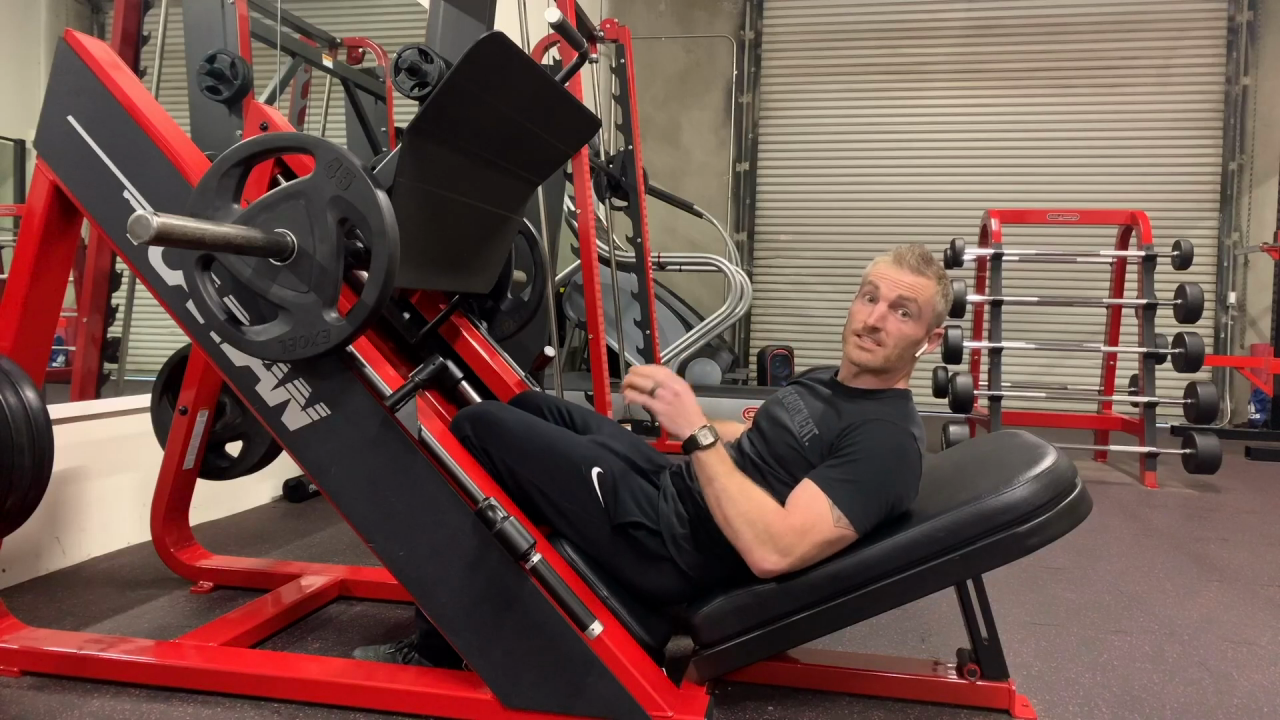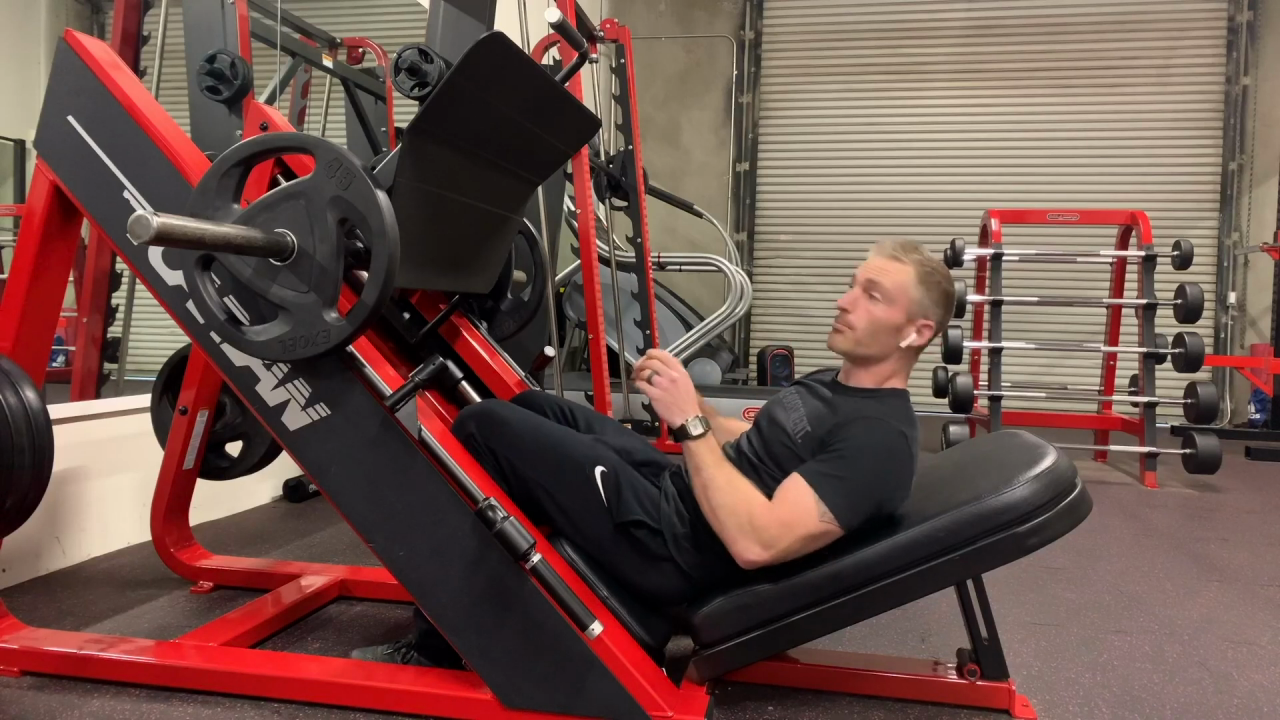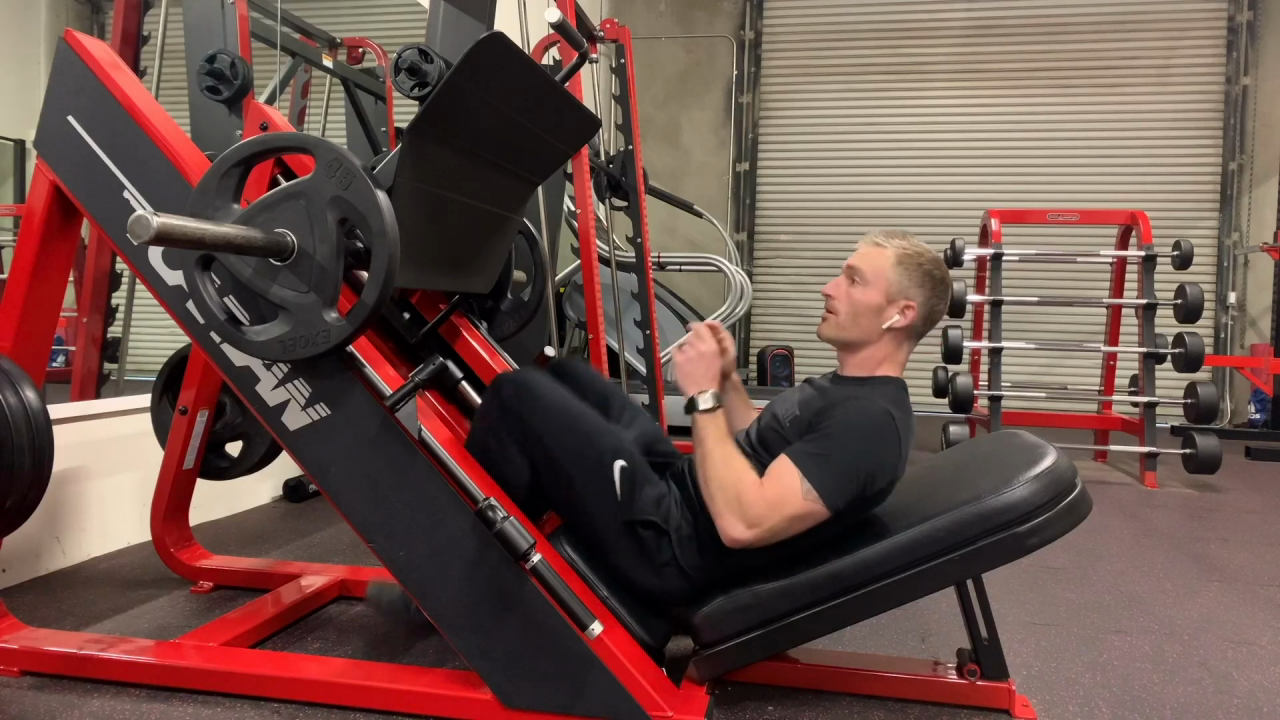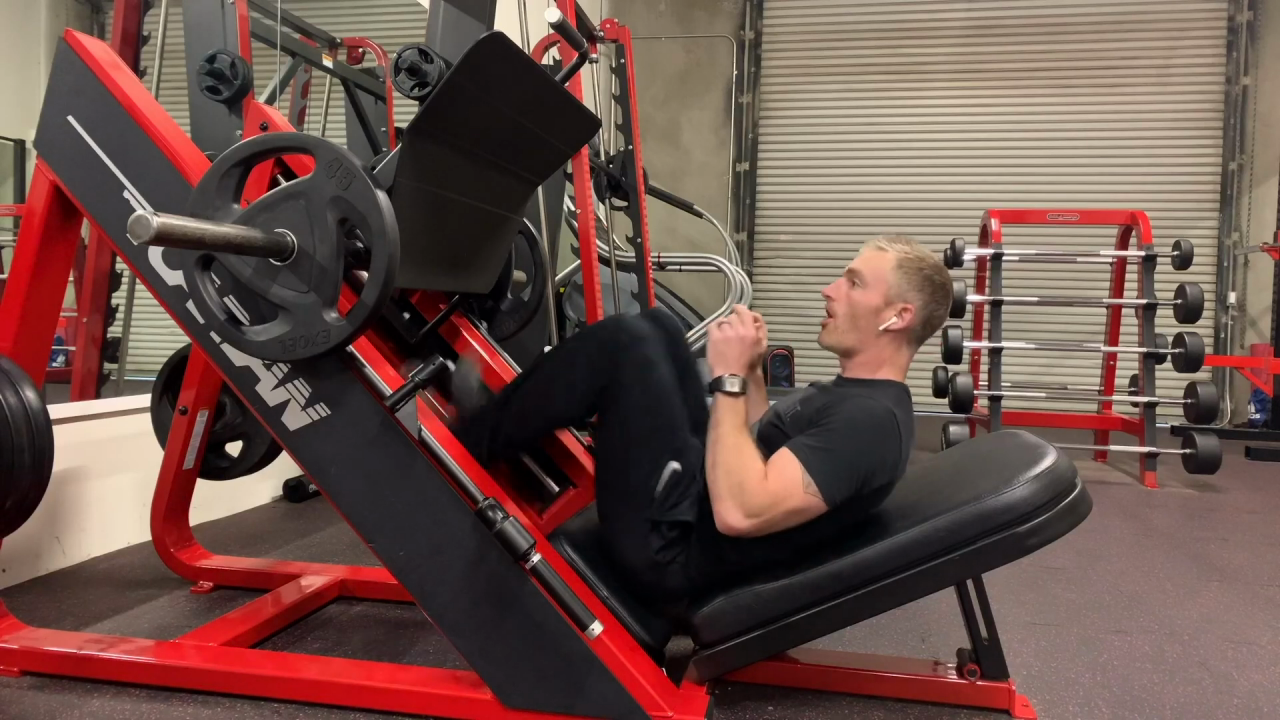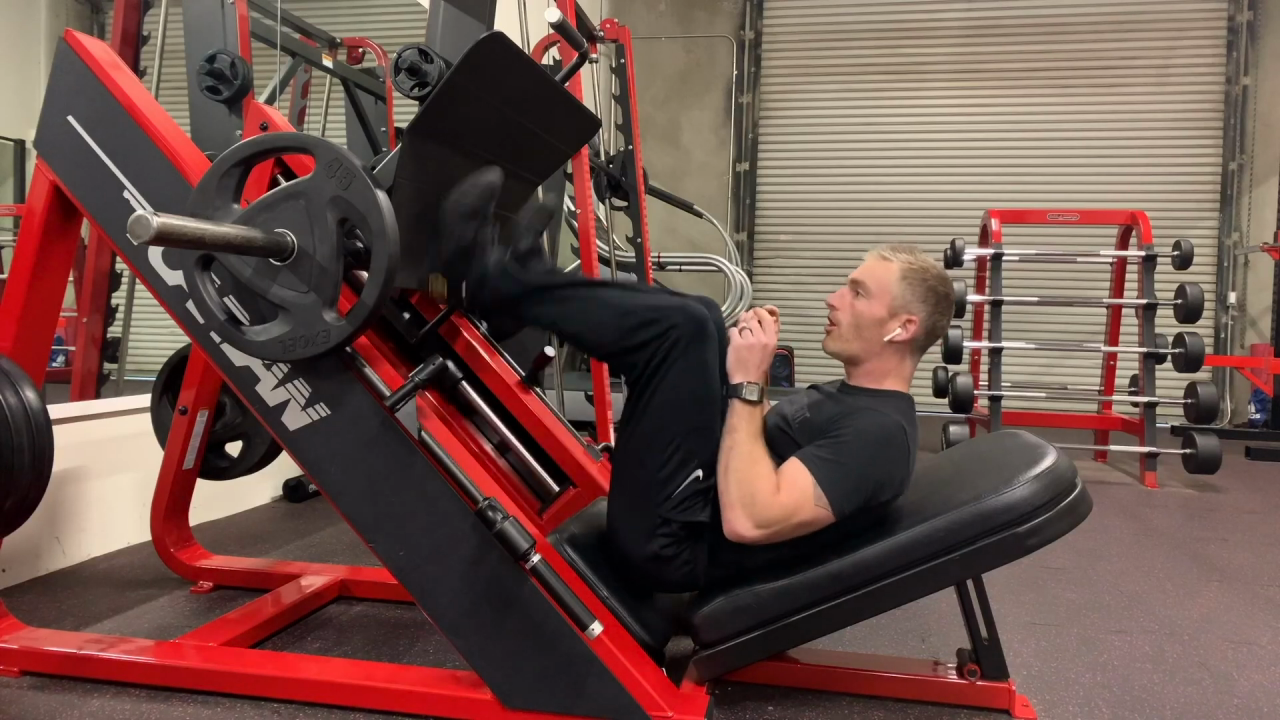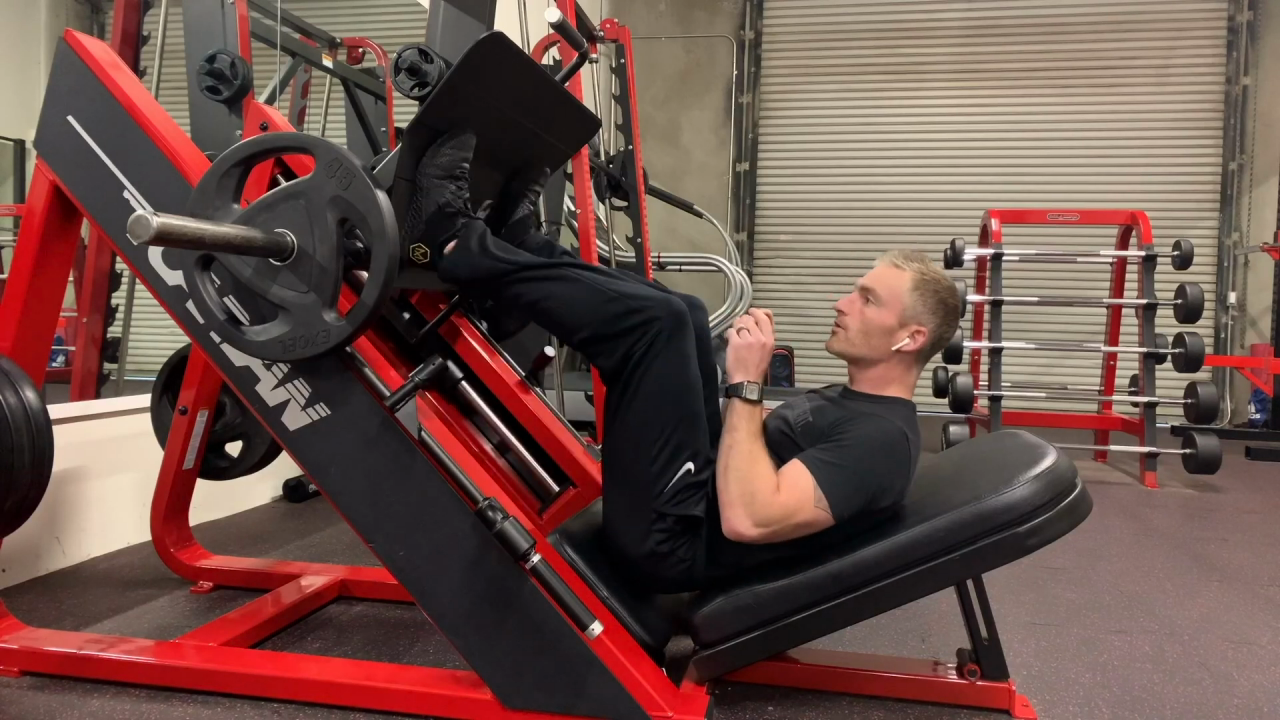
dt=0.2s
person 1, frame 1
left shoulder: (887, 442)
right shoulder: (828, 381)
left elbow: (771, 551)
left wrist: (695, 432)
right wrist: (685, 410)
left hip: (666, 543)
right hip: (673, 486)
left knee: (479, 430)
right knee: (528, 407)
left ankle: (438, 646)
person 1, frame 2
left shoulder: (879, 438)
right shoulder: (830, 384)
left elbow: (756, 543)
left wrist: (689, 421)
right wrist: (693, 404)
left hip: (666, 543)
right hip: (674, 488)
left knee: (484, 429)
right knee: (531, 408)
left ankle: (439, 644)
person 1, frame 3
left shoulder: (872, 421)
right shoulder: (843, 382)
left elbow: (742, 524)
left wrist: (705, 396)
right wrist: (724, 379)
left hip: (672, 546)
left knee: (521, 396)
right knee: (565, 377)
person 1, frame 4
left shoulder: (869, 421)
right shoulder: (853, 394)
left elbow: (738, 512)
left wrist: (727, 379)
right wrist: (749, 372)
left hip: (672, 548)
left knee: (629, 343)
right knee: (656, 327)
left ankle: (481, 438)
person 1, frame 5
left shoulder: (877, 432)
right shoulder: (846, 396)
left elbow: (747, 521)
left wrist: (744, 384)
right wrist: (752, 355)
left hip: (671, 543)
left knee: (682, 329)
right knee: (692, 323)
left ankle: (483, 278)
right ankle: (515, 272)
person 1, frame 6
left shoulder: (880, 437)
right shoulder: (847, 403)
left elbow: (746, 520)
left wrist: (744, 385)
right wrist: (747, 367)
left hip: (671, 539)
right hip: (697, 494)
left knee: (656, 321)
right knee: (674, 318)
left ankle: (454, 242)
right ankle: (515, 241)
